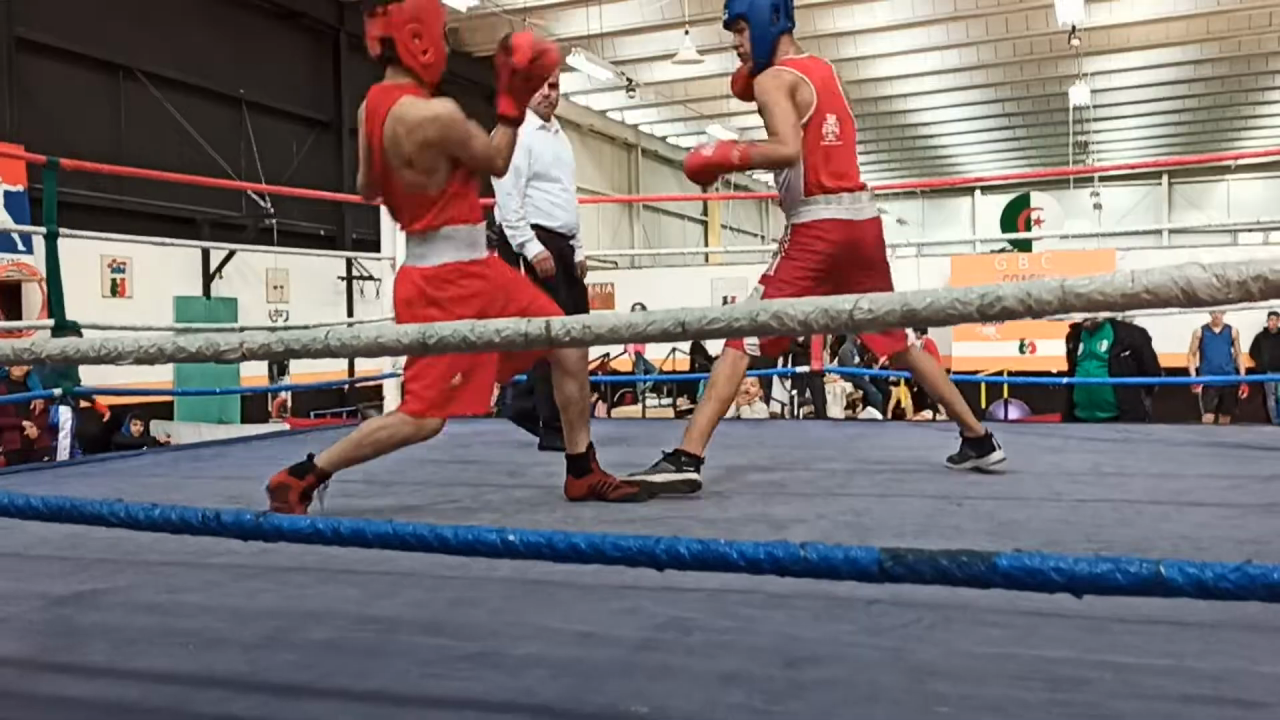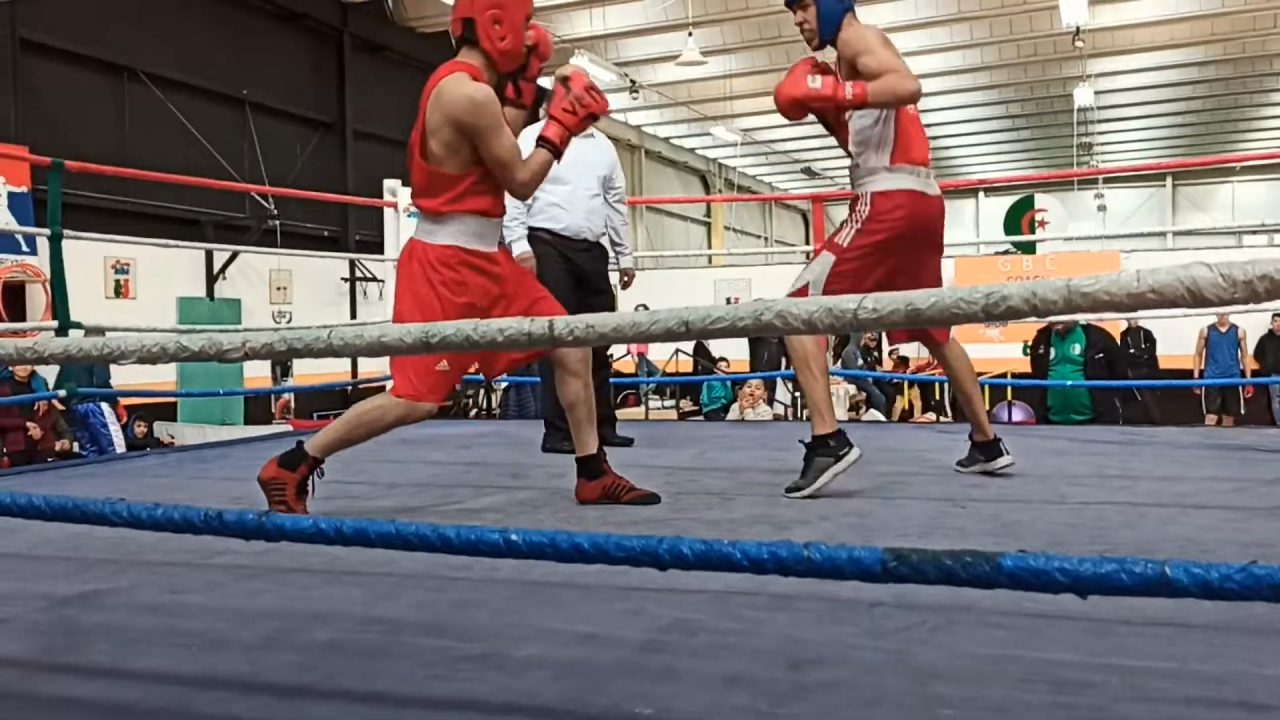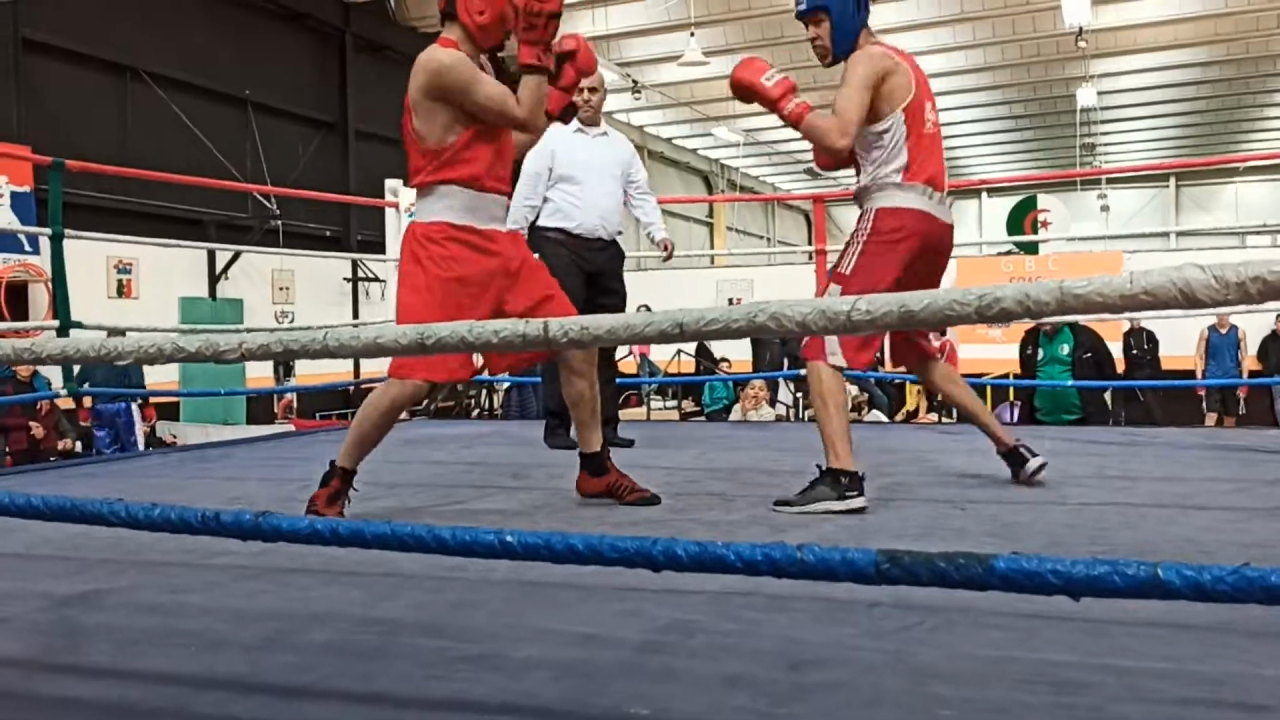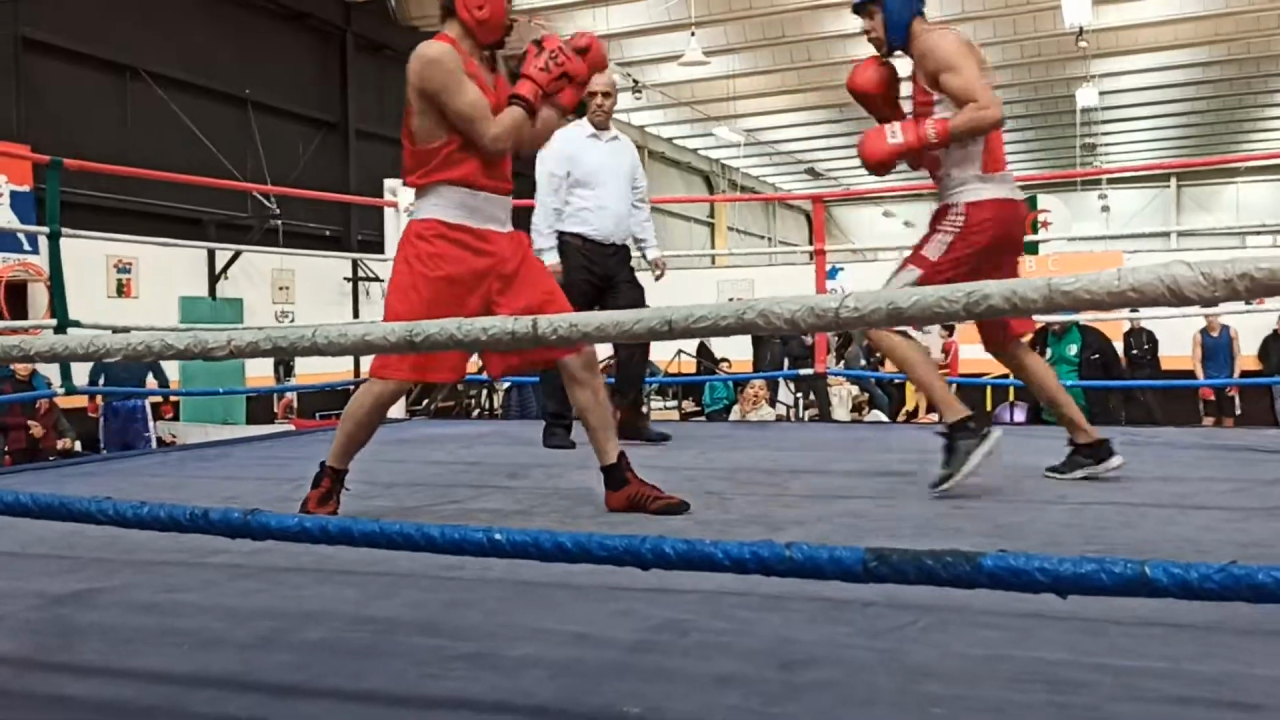
dt=0.3s
person 1, frame 1
left shoulder: (377, 104)
right shoulder: (426, 114)
left elbow: (365, 188)
right elbow: (495, 162)
right wrist: (513, 97)
left hip: (475, 270)
right hip: (445, 280)
left knee: (568, 351)
right knee: (425, 417)
left ankle: (584, 472)
right ankle: (299, 478)
person 1, frame 2
left shoulder: (463, 81)
right shoulder: (469, 92)
left elbow: (490, 141)
right elbow: (520, 181)
left wrist: (521, 80)
right wrist: (562, 125)
left hip: (485, 258)
right hip: (445, 263)
left knee: (572, 348)
right knee: (417, 399)
left ankle: (593, 475)
right ankle: (291, 468)
person 1, frame 3
left shoulder: (477, 64)
right shoulder: (439, 60)
left elbow: (519, 135)
right elbow: (520, 117)
left wrist: (563, 86)
right wrist: (536, 46)
left hip: (500, 241)
right hip: (445, 240)
left knee: (578, 345)
right knee: (413, 378)
left ankle: (596, 469)
right ankle: (333, 485)
person 1, frame 4
left shoulder: (485, 63)
right shoulder: (435, 56)
left elbow: (523, 136)
right elbow: (494, 140)
left wrist: (569, 87)
right wrist: (534, 81)
left hip: (502, 242)
right hip: (441, 241)
left knee: (578, 355)
right knee: (393, 376)
left ankle: (620, 482)
right ankle: (326, 485)
person 2, frame 1
left shoulder: (775, 76)
right shoulder: (822, 70)
left elbow: (784, 153)
left wrist: (721, 155)
left hip: (817, 229)
right hip: (863, 225)
left knee: (739, 344)
right knee: (894, 344)
left ankle: (685, 459)
right ankle: (977, 439)
person 2, frame 2
right shoulder: (854, 61)
left elbow: (908, 86)
left wrist: (833, 93)
right wrist: (826, 109)
left hip: (888, 203)
right hip: (922, 203)
right knee: (933, 334)
left ankle: (828, 440)
right ankle: (986, 443)
person 2, frame 3
left shoulder: (868, 61)
right shoulder: (896, 67)
left elbow: (838, 140)
left wrist: (782, 97)
right wrist: (840, 138)
left hip: (894, 217)
right hip: (932, 221)
left knee: (826, 348)
right knee: (916, 359)
left ankle: (842, 479)
right ankle: (1014, 449)
person 2, frame 4
left shoulder: (940, 46)
right shoulder: (925, 61)
left elbow: (991, 112)
right elbow: (925, 159)
left wrist: (918, 133)
right wrist: (890, 119)
left hip: (976, 207)
right hip: (998, 209)
left knee: (883, 320)
right knee: (1008, 341)
left ankle: (964, 427)
right ankle: (1091, 445)
person 3, frame 1
left shoulder: (561, 136)
right shoulder: (518, 134)
right elbow: (508, 197)
left wrist: (577, 248)
right wrist: (530, 247)
left hip: (560, 245)
right hip: (535, 245)
left ankle: (528, 405)
right ankle: (553, 429)
person 3, frame 2
left shoulder: (603, 146)
right shoulder: (535, 137)
left elbow: (616, 203)
right elbow: (516, 196)
left wrist: (625, 256)
right wrist: (519, 245)
left hip: (591, 251)
right hip: (549, 247)
left ankle: (602, 426)
right ankle: (557, 431)
person 3, frame 3
left shoulder: (622, 145)
right shoulder: (551, 139)
left elbow: (641, 194)
right elbow: (527, 197)
left wrist: (658, 232)
left hip: (607, 250)
right hip: (561, 246)
left ankle: (604, 426)
right ankle: (557, 425)
person 3, frame 4
left shoulder: (627, 148)
right shoulder: (564, 141)
left elbow: (638, 205)
right elbow: (547, 203)
left wrist: (651, 250)
right wrist: (548, 255)
left hip: (616, 255)
right hip: (573, 252)
left ankle: (630, 420)
right ankle: (557, 426)
